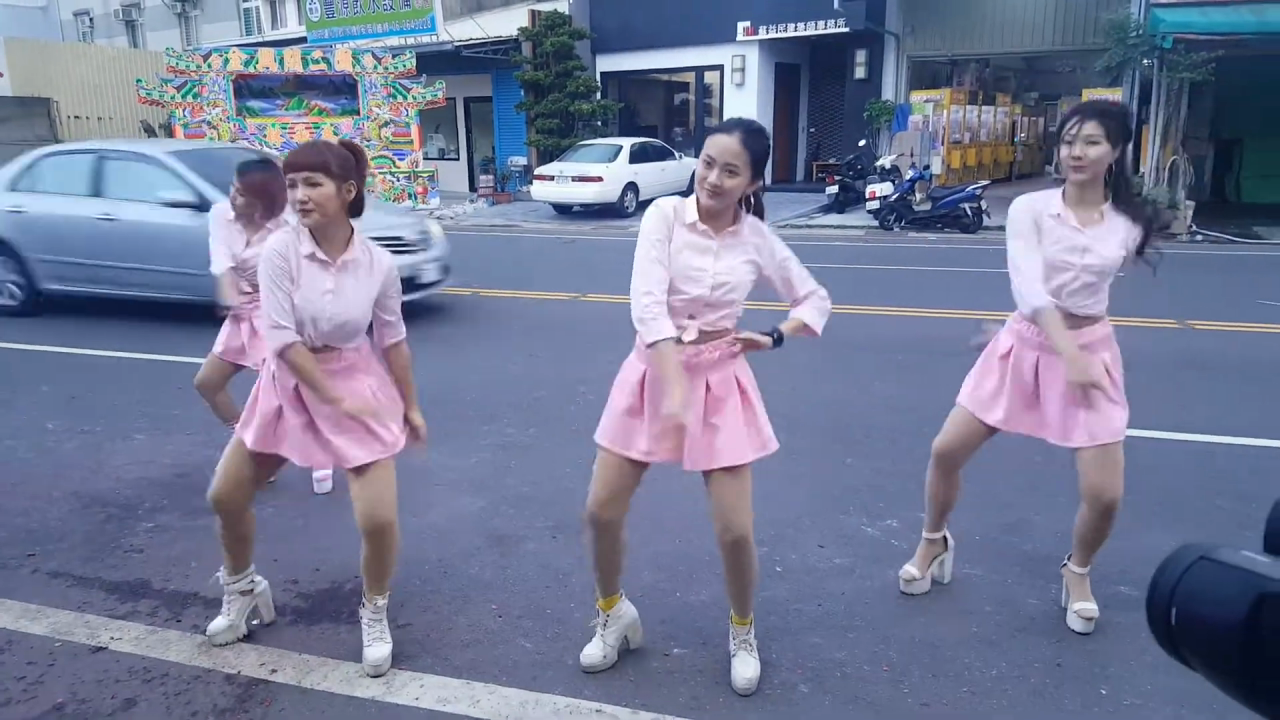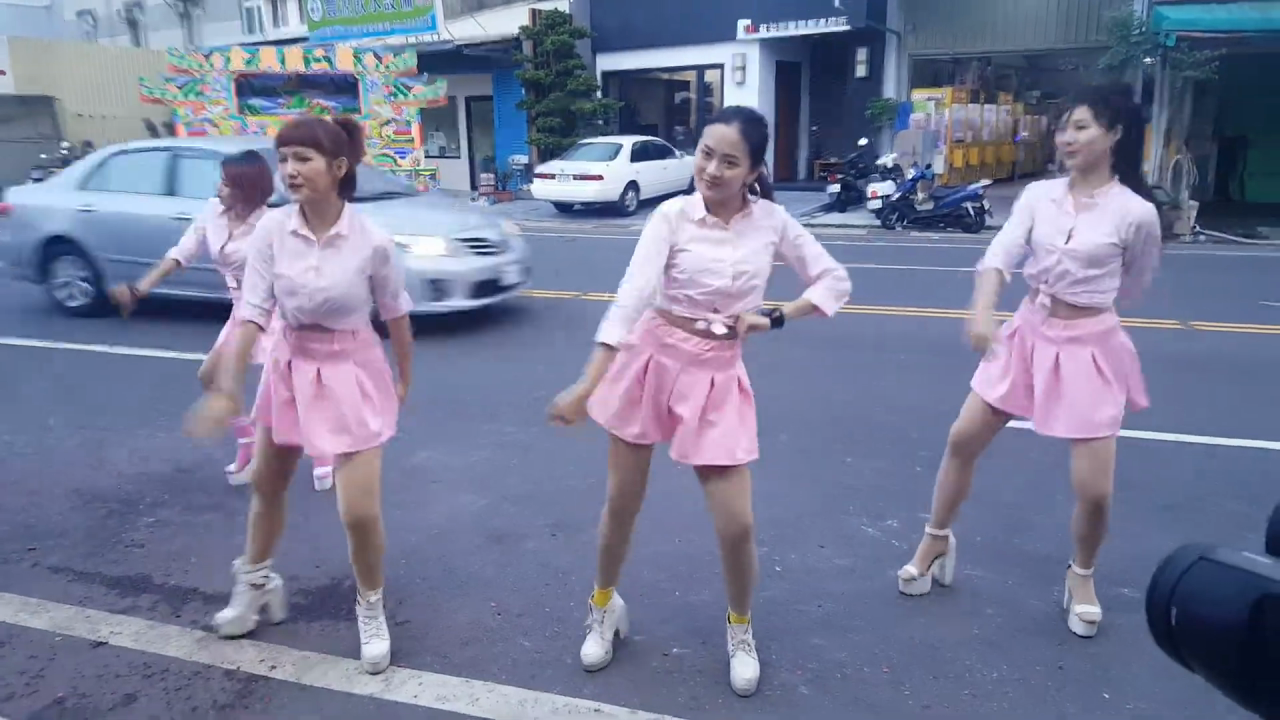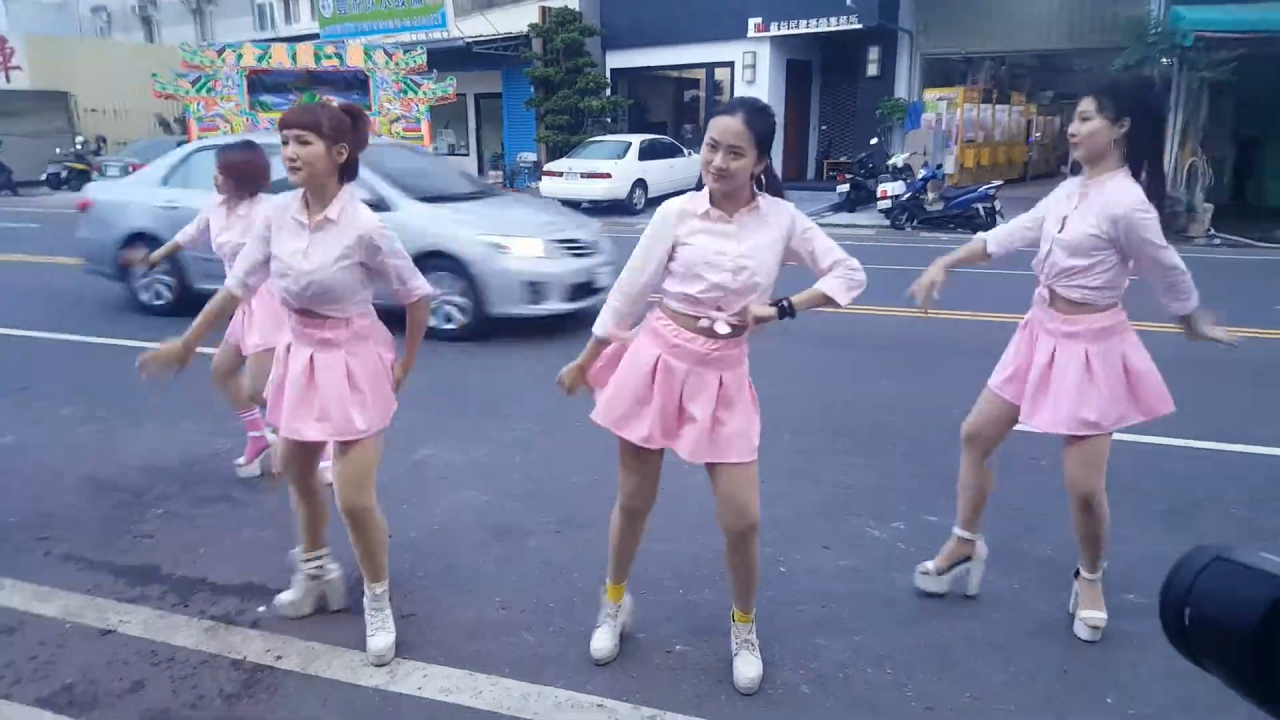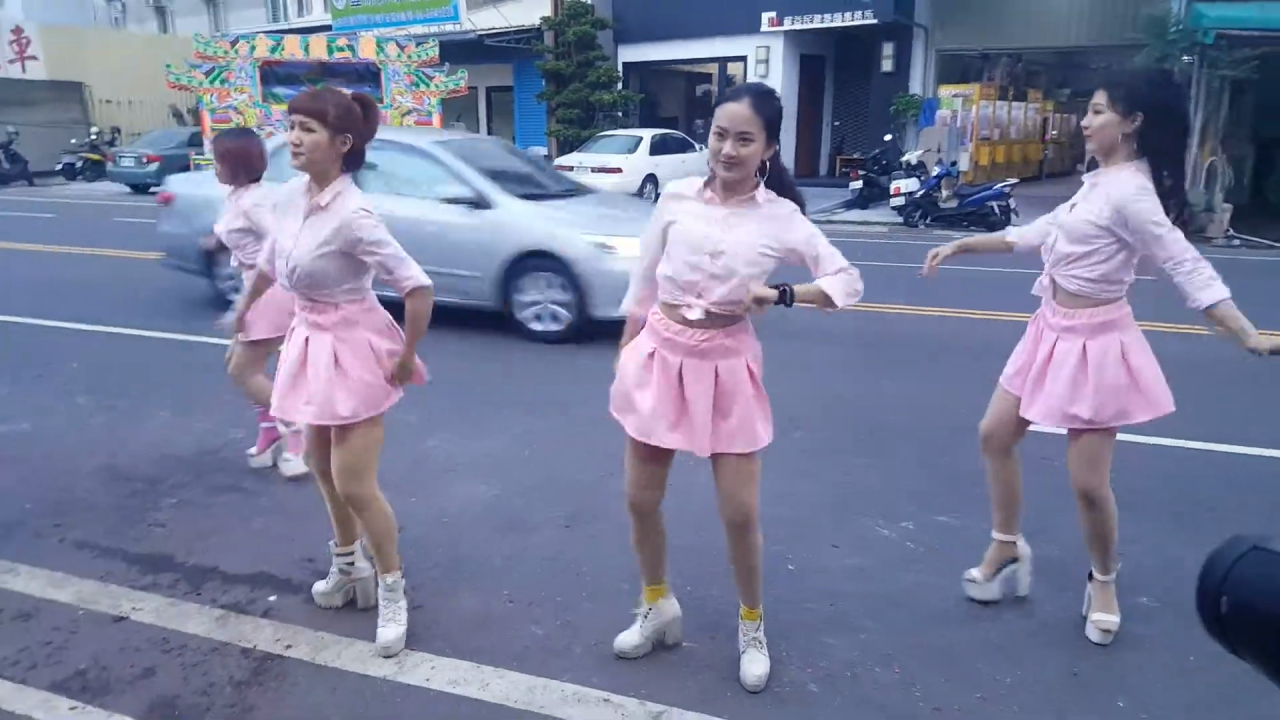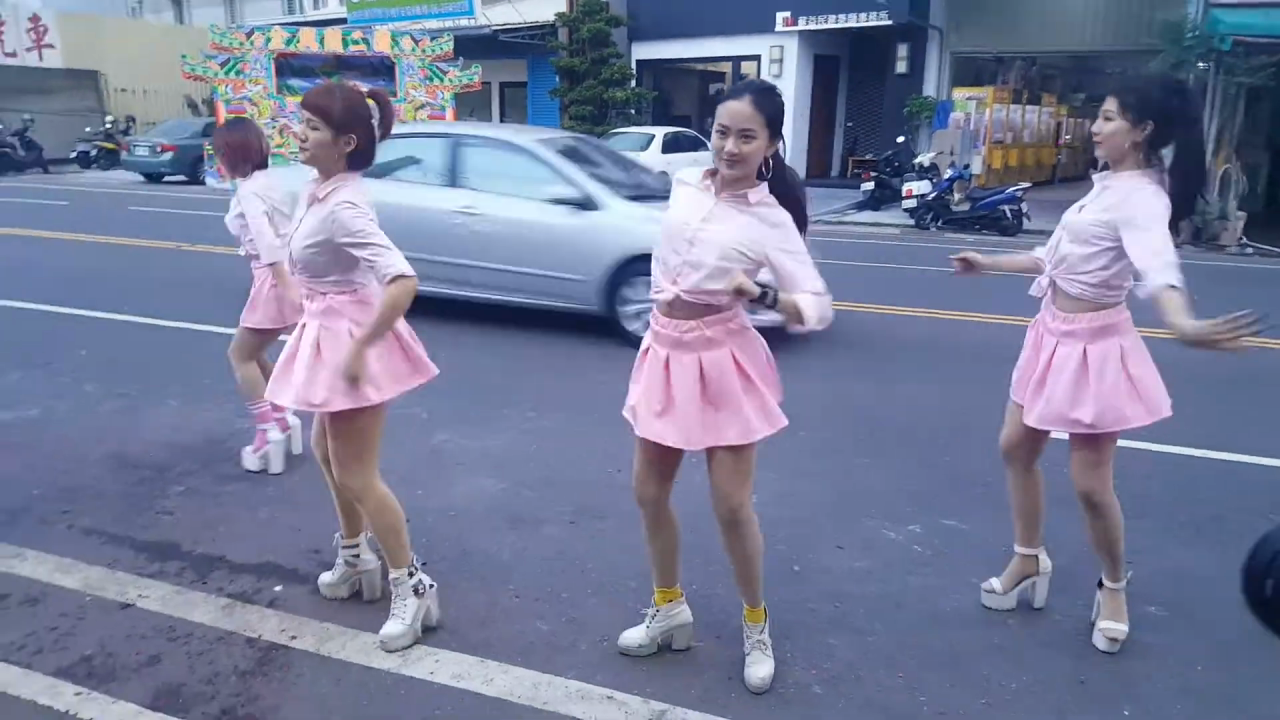
dt=0.1s
person 1, frame 1
left shoulder: (758, 238)
right shoulder: (665, 215)
left elbow: (815, 300)
right elbow: (647, 303)
left wrist: (771, 339)
right wrist: (672, 388)
left hip: (719, 383)
right hip: (654, 375)
left knee: (735, 531)
right knee: (601, 509)
left ankle: (743, 633)
right ankle: (613, 615)
person 1, frame 2
left shoulder: (772, 223)
right shoulder: (672, 217)
left elbow: (834, 281)
right elbow: (632, 300)
left wrist: (772, 318)
right wrist: (584, 384)
left hip: (716, 377)
right hip: (654, 363)
left knee: (736, 524)
right knee: (622, 503)
left ankle: (740, 631)
right ankle: (603, 608)
person 1, frame 3
left shoulder: (782, 218)
right shoulder: (676, 214)
left elbow: (849, 273)
right elbow: (630, 289)
left wrist: (782, 308)
right wrist: (585, 361)
left hip: (724, 375)
right hip: (659, 361)
left knee: (743, 519)
right knee: (634, 502)
left ankle: (744, 629)
right ankle: (615, 602)
person 1, frame 4
left shoulder: (781, 217)
right shoulder: (676, 195)
left elbow: (847, 284)
right elbow: (644, 277)
left wrist: (779, 296)
right wrist: (627, 344)
left hip: (725, 367)
right hip: (659, 359)
left knee: (740, 511)
right knee: (641, 498)
left ankle: (752, 625)
right ankle: (655, 605)
person 1, frame 5
left shoulder: (770, 221)
right shoulder: (685, 184)
left elbow: (815, 308)
left wrist: (756, 293)
left hip: (720, 360)
right hip: (664, 352)
left knee: (732, 508)
right knee: (649, 493)
left ankle: (755, 627)
right ankle: (669, 609)
person 2, frame 1
left shoulder: (1128, 226)
right shoulder: (1029, 209)
right elbow: (1029, 289)
right wrist: (1067, 354)
left hip: (1091, 350)
right hip: (1025, 346)
left knee: (1105, 492)
right knee: (946, 450)
left ankle: (1077, 571)
right ankle: (934, 542)
person 2, frame 2
left shoulder: (1136, 214)
right shoulder: (1040, 195)
left elbow: (1135, 283)
right elbow: (999, 256)
right wrist: (983, 311)
left hip: (1090, 348)
right hip: (1028, 335)
left knee: (1094, 488)
right knee: (963, 441)
left ankle: (1082, 575)
right ankle: (938, 543)
person 2, frame 3
left shoulder: (1126, 203)
right shoulder: (1070, 190)
left elbow: (1168, 274)
right elbow: (1009, 235)
left wrist: (1195, 324)
right wrist: (942, 266)
left hip: (1093, 343)
right hip: (1041, 330)
left knee: (1084, 485)
right knee: (976, 433)
left ankle: (1089, 579)
right ankle: (964, 544)
person 2, frame 4
left shoulder: (1131, 192)
right shoulder: (1097, 182)
left elbow: (1186, 263)
right elbow: (1043, 235)
right wrist: (964, 245)
left hip: (1093, 339)
right hip: (1052, 328)
left knee: (1088, 480)
right knee: (995, 435)
left ankle: (1103, 580)
right ankle: (1007, 547)
person 2, frame 5
left shoulder: (1141, 198)
right shoulder: (1107, 187)
left elbow: (1156, 261)
left wrist: (1181, 323)
right wrist: (992, 264)
left hip: (1094, 343)
right hip: (1052, 332)
left knee: (1091, 486)
right knee: (1015, 449)
left ankle: (1113, 588)
right ankle: (1029, 560)
person 3, frame 1
left shoulder: (378, 263)
right shoulder: (281, 249)
left elbow: (392, 340)
right elbow: (283, 341)
left wrist: (411, 407)
right wrist: (332, 397)
left hip: (359, 388)
right hip: (289, 388)
left knee: (378, 517)
right knee: (225, 496)
left ankle: (374, 614)
right ankle: (242, 588)
person 3, frame 2
left shoulder: (371, 242)
right shoulder: (273, 230)
left elbow: (396, 316)
right elbow: (252, 314)
left wrist: (399, 377)
right wrist: (226, 391)
left hip: (352, 374)
right hip: (291, 368)
left knee: (359, 509)
right knee: (267, 486)
left ankle: (371, 608)
right ankle: (255, 582)
person 3, frame 3
left shoulder: (365, 228)
right shoulder: (278, 215)
left elbow: (418, 295)
right elbow: (238, 285)
left wrist: (406, 361)
right wrist: (185, 344)
left hip: (350, 361)
right hip: (298, 356)
left knee: (355, 499)
right knee: (296, 472)
left ankle: (377, 601)
right ankle: (317, 572)
person 3, frame 4
left shoulder: (353, 216)
right shoulder: (291, 198)
left elbow: (418, 287)
right elbow: (272, 263)
left wrist: (406, 356)
right wrist: (243, 309)
left hip: (351, 347)
right hip: (312, 343)
left knee: (353, 482)
right knee: (321, 467)
left ankle: (393, 587)
right ankle: (350, 566)
person 3, frame 5
left shoulder: (346, 208)
right shoulder: (317, 189)
left elbow: (404, 282)
left wrist: (363, 347)
left hip: (353, 333)
right hip: (325, 330)
left knee: (354, 473)
right knee: (330, 457)
left ankle: (412, 586)
right ankle: (354, 559)
person 4, frame 1
left shoulder: (286, 229)
right shoulder: (221, 213)
right elbow: (221, 263)
right wrist: (231, 301)
right hip: (242, 312)
right knee: (206, 382)
person 4, frame 2
right shoulder: (213, 212)
right elbow: (183, 251)
right wrist: (143, 286)
right knee: (208, 376)
left ankle: (323, 454)
right ankle: (249, 445)
person 4, frame 3
left shoulder: (262, 214)
right shoulder: (219, 206)
right elbow: (192, 233)
right wrist: (153, 257)
left hip: (268, 303)
right hip: (245, 303)
left knee: (256, 389)
right knee: (221, 371)
right ankle: (259, 439)
person 4, frame 4
left shoulder: (252, 202)
right shoulder: (238, 195)
right wrist: (215, 240)
left hip: (272, 290)
right hip: (261, 289)
left knee: (243, 368)
right knee: (240, 363)
left ankle: (294, 429)
right ankle: (273, 432)
person 4, frame 5
left shoulder: (250, 191)
right shoulder: (263, 182)
left elbow: (266, 240)
left wrist: (282, 283)
left hip: (275, 281)
right hip: (282, 278)
left knee: (242, 357)
right knee: (251, 352)
left ankle: (269, 433)
right ankle: (281, 424)
